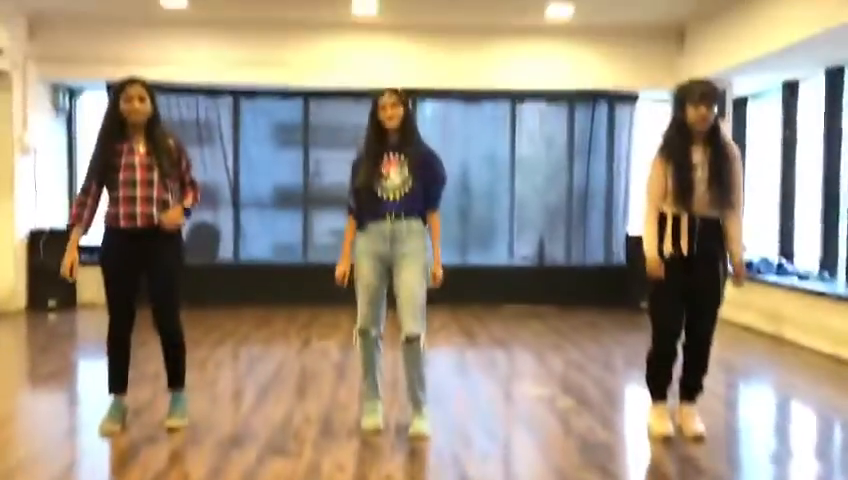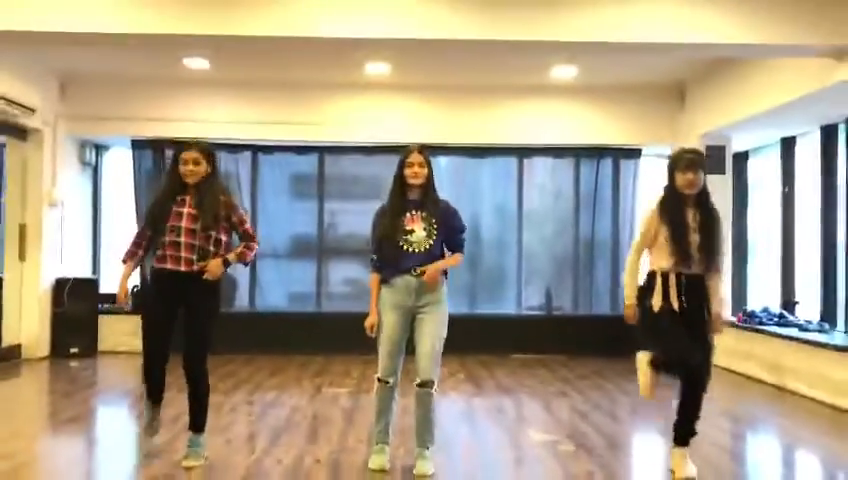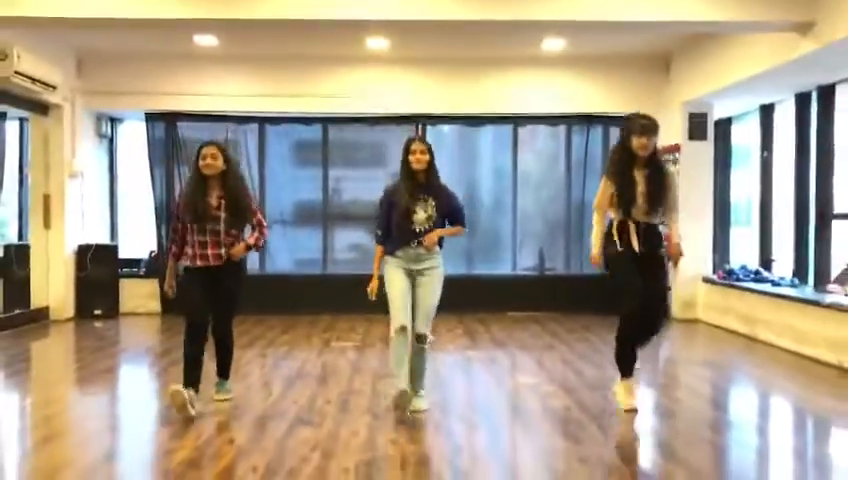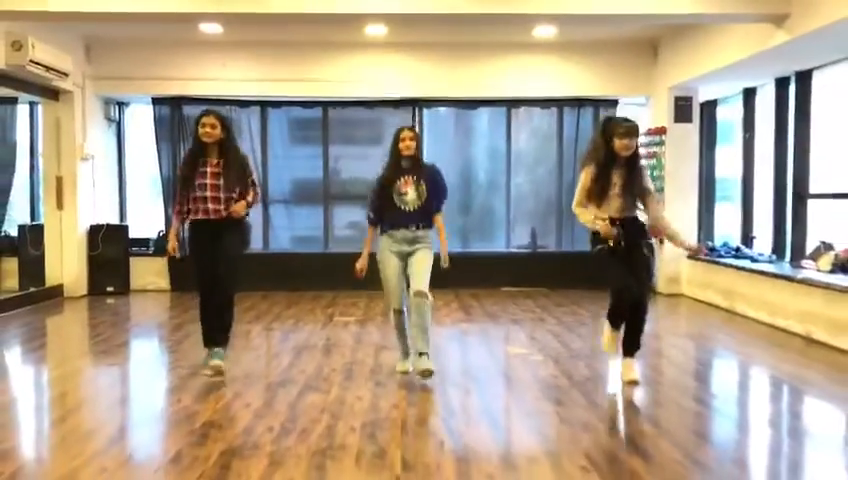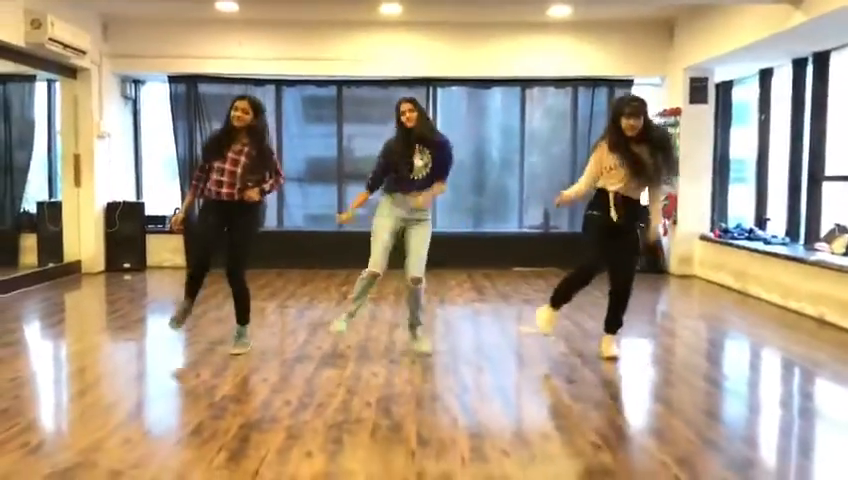
dt=0.5s
person 1, frame 1
left shoulder: (728, 154)
right shoulder: (667, 154)
left elbow: (733, 208)
right elbow: (653, 206)
left wrist: (736, 254)
right wrist: (652, 252)
left hip: (709, 243)
right hip: (673, 240)
left knee: (701, 330)
right knee: (666, 329)
left ankle: (688, 405)
right ankle: (659, 405)
person 1, frame 2
left shoulder: (710, 217)
right shoulder: (660, 214)
left elbow: (714, 267)
right elbow: (635, 255)
left wrist: (717, 308)
right wrist: (630, 298)
left hip: (695, 297)
right hip: (660, 294)
left knee: (699, 377)
right knee: (687, 361)
left ankle: (680, 451)
right ankle: (651, 361)
person 1, frame 3
left shoulder: (664, 175)
right shoulder: (616, 172)
left elbow: (670, 212)
right elbow: (600, 211)
left wrist: (675, 239)
right wrist: (597, 246)
left hip: (651, 242)
right hip: (620, 241)
left knee: (657, 308)
right knee: (633, 307)
left ankle: (630, 348)
right ankle: (625, 381)
person 1, frame 4
left shoulder: (638, 172)
right shoulder: (594, 168)
left elbow: (655, 210)
right elbow: (578, 206)
left wrist: (682, 241)
right wrist: (598, 224)
left hip: (634, 235)
right hip: (606, 238)
left knee: (640, 298)
right knee: (625, 292)
left ankle: (629, 359)
right ankle: (612, 326)
person 1, frame 5
left shoulder: (654, 148)
right shoulder: (607, 147)
left elbow: (656, 190)
right elbow: (586, 182)
left wrist: (655, 222)
right wrist: (565, 196)
left hip: (629, 216)
right hip: (601, 210)
left knee: (623, 280)
right knee: (593, 264)
left ankle: (609, 337)
right ankle: (551, 307)
person 2, frame 1
left shoulder: (169, 147)
right shoulder: (108, 150)
left elbow: (191, 186)
right elbow: (88, 197)
left wrist: (181, 208)
right wrist: (72, 246)
left hip: (163, 241)
right hip: (120, 242)
left knee: (167, 319)
right knee: (120, 322)
left ankle: (177, 398)
right ankle: (118, 401)
person 2, frame 2
left shoulder: (221, 203)
right shoulder: (165, 200)
left elbow: (250, 239)
right elbow: (143, 239)
left wrist: (224, 258)
right wrist: (125, 276)
left hip: (202, 286)
right hip: (162, 282)
left knee: (194, 361)
right knee: (154, 356)
left ankle: (196, 441)
right ankle: (153, 408)
person 2, frame 3
left shoulder: (239, 197)
right shoulder: (188, 198)
left elbow: (261, 227)
right elbow: (177, 237)
left wrist: (246, 245)
right wrist: (170, 273)
left hip: (228, 271)
right hip: (195, 270)
left knee: (222, 329)
right knee: (196, 327)
left ankle: (223, 382)
right ankle: (189, 391)
person 2, frame 4
left shoulder: (237, 161)
right shoulder: (191, 162)
left elbow: (253, 188)
right elbow: (181, 201)
left wrist: (246, 202)
right wrist: (173, 234)
left hip: (230, 228)
right hip: (200, 229)
left knee: (224, 285)
right knee: (207, 291)
left ankle: (220, 352)
right ankle: (211, 351)
person 2, frame 5
left shoulder: (261, 149)
right shoulder: (216, 141)
left elbow: (278, 177)
right elbow: (200, 176)
left wrist: (260, 190)
right wrist: (183, 210)
left hip: (244, 211)
right hip: (213, 206)
left knee: (235, 271)
right knee: (200, 255)
left ankle: (242, 332)
right ankle: (187, 302)
person 3, frame 1
left shoulder: (424, 156)
right shoulder: (365, 159)
left elbow: (432, 210)
right elbow: (354, 211)
left wrist: (436, 258)
right wrist: (345, 258)
left hip: (410, 240)
right hip: (370, 241)
left knee: (412, 329)
right knee: (368, 326)
left ankle: (419, 409)
right ankle: (371, 402)
person 3, frame 2
left shoulder: (443, 211)
right shoulder: (387, 213)
left elbow: (458, 253)
right elbow: (377, 264)
left wrist: (440, 266)
right wrist: (373, 309)
left hip: (431, 296)
right hip: (394, 293)
left knee: (427, 376)
right knee: (387, 373)
left ankle: (424, 451)
right ankle: (380, 445)
person 3, frame 3
left shoulder: (442, 193)
right shoulder: (393, 193)
left elbow: (461, 226)
right elbow: (381, 236)
left wrist: (439, 233)
right wrist: (375, 276)
left hip: (429, 263)
right hip: (397, 262)
left knee: (421, 330)
right knee: (401, 323)
left ankle: (417, 390)
right ankle: (401, 386)
person 3, frame 4
left shoulder: (430, 173)
right shoulder: (385, 179)
left elbow: (436, 211)
right elbow: (374, 219)
left wrist: (444, 245)
right wrist: (364, 256)
left hip: (421, 243)
right hip: (390, 244)
left knee: (420, 293)
right knee: (397, 306)
right ankle: (405, 355)
person 3, frame 5
left shoulder: (438, 144)
right shoulder: (394, 146)
left elbow: (442, 181)
right elbow: (374, 181)
left wrist: (427, 195)
right wrist: (351, 210)
left hip: (419, 214)
right hip: (390, 209)
left knee: (415, 277)
right knee: (376, 269)
left ankle: (415, 330)
right ankle: (348, 314)
